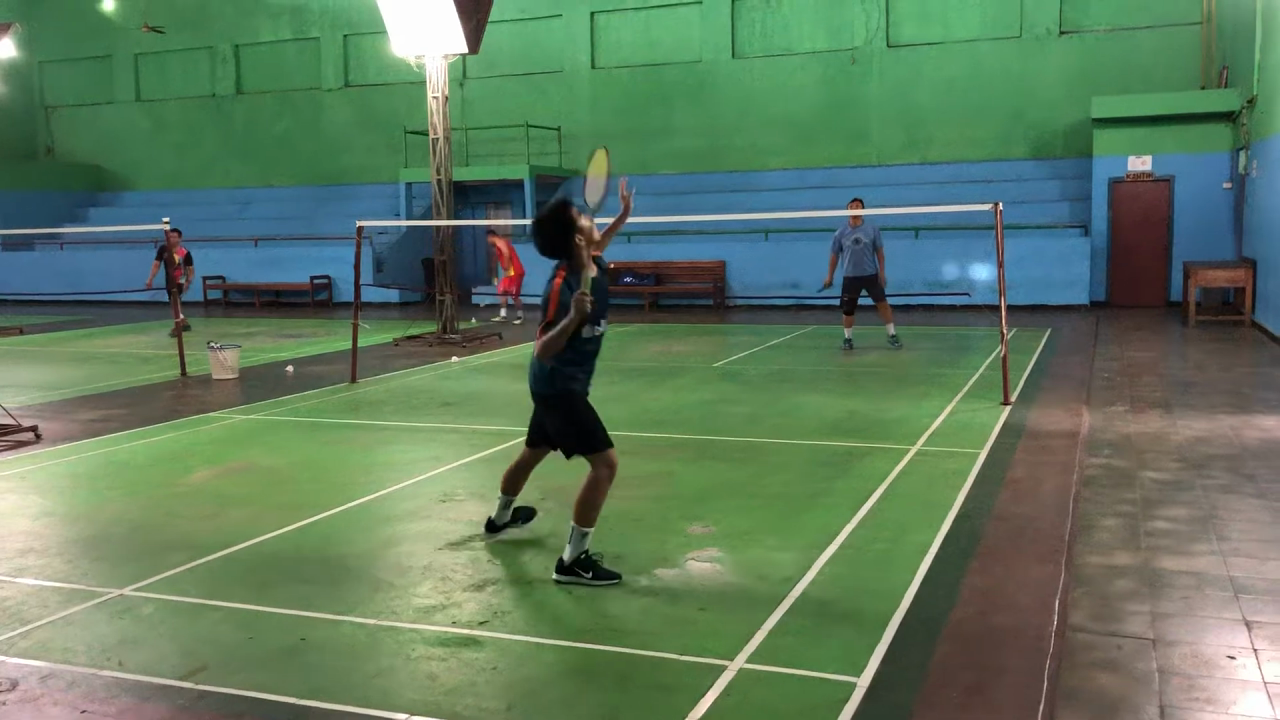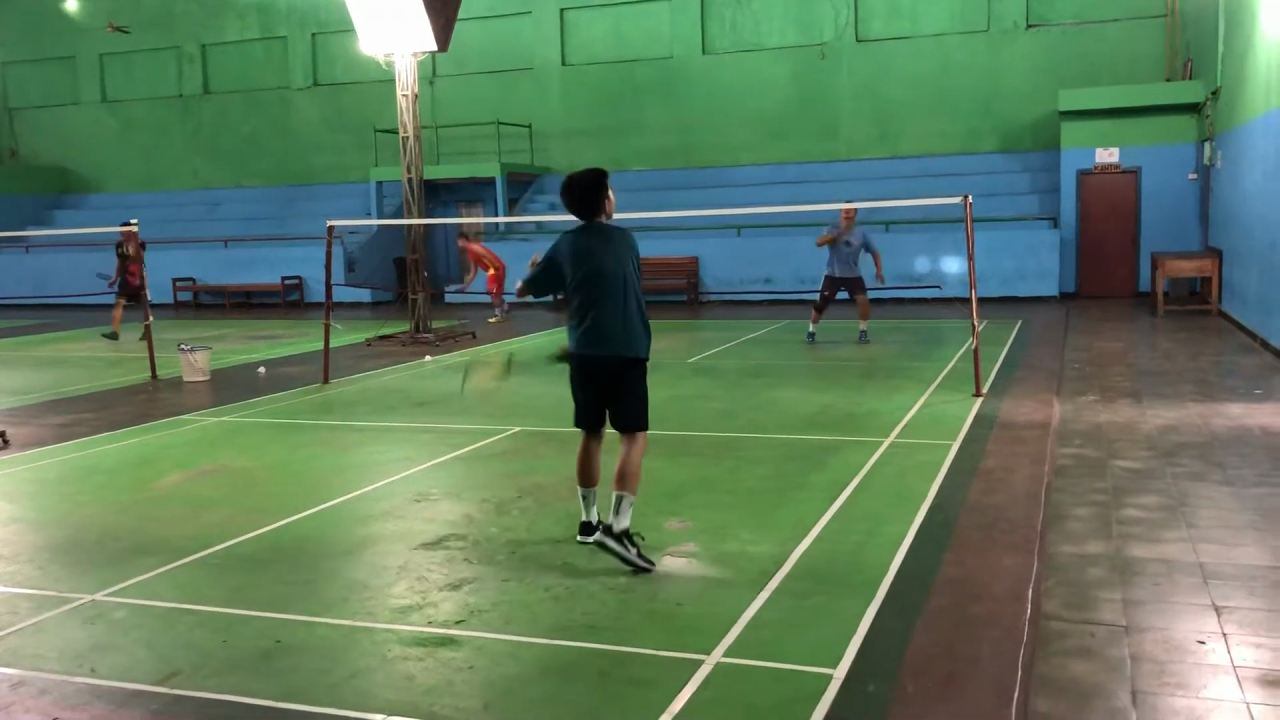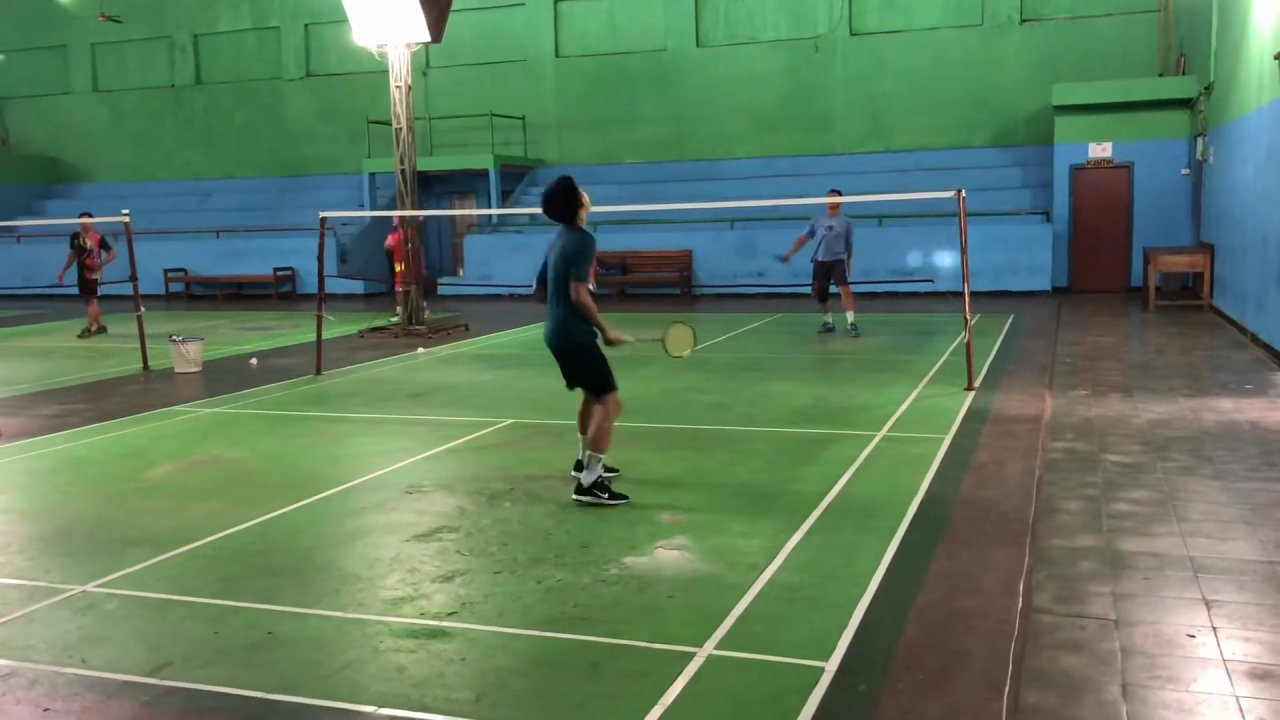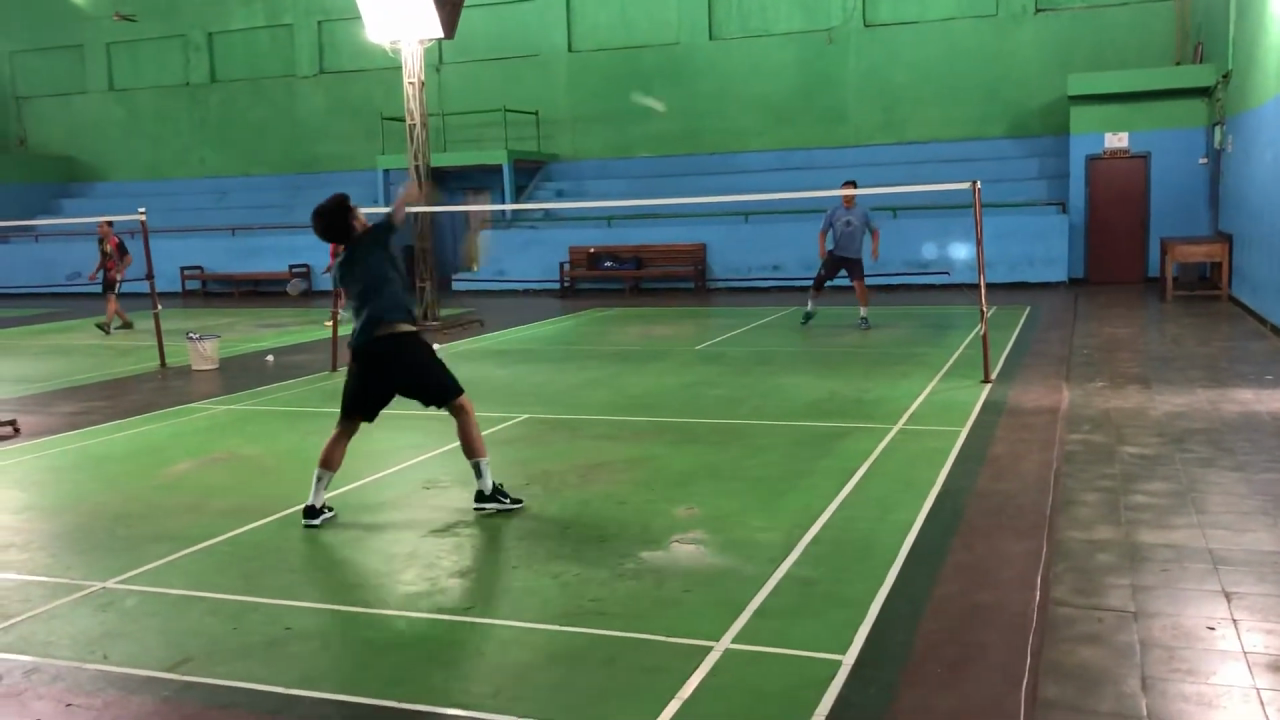
dt=1s
person 1, frame 1
left shoulder: (593, 267)
right shoulder: (562, 286)
right elbow: (544, 352)
left wrist: (622, 216)
right wrist: (574, 319)
left hip: (559, 385)
right hip: (561, 388)
left knee: (534, 452)
right knee: (605, 462)
left ankle: (500, 518)
right ankle: (573, 560)
person 1, frame 2
left shoulder: (564, 246)
right shoulder: (625, 239)
left elbow: (525, 291)
left wrist: (534, 271)
left hip: (584, 354)
right hip: (626, 353)
left knee: (590, 435)
right knee: (634, 439)
left ankle: (589, 521)
right ankle: (618, 527)
person 1, frame 3
left shoulder: (558, 241)
right shoulder: (582, 241)
left elbow: (540, 290)
right elbow: (579, 294)
right wrist: (604, 329)
left hip: (557, 334)
right hip: (575, 335)
left knee: (593, 392)
right knee: (609, 402)
left ankle: (587, 462)
right ankle: (589, 482)
person 1, frame 4
left shoulder: (341, 268)
right shoulder: (374, 240)
right elbow: (401, 206)
right wrist: (411, 191)
left hip: (366, 352)
right hip: (403, 343)
left knee: (345, 429)
right knee: (462, 408)
left ankle: (315, 505)
right ankle: (487, 490)
